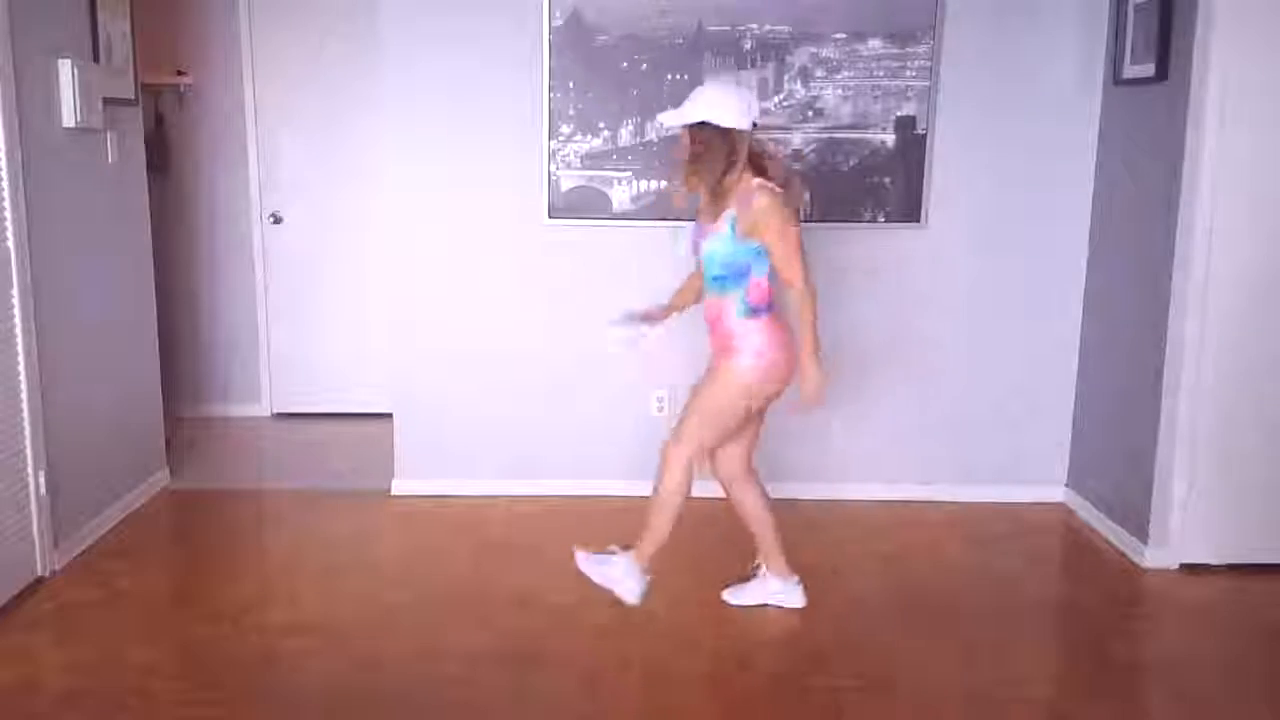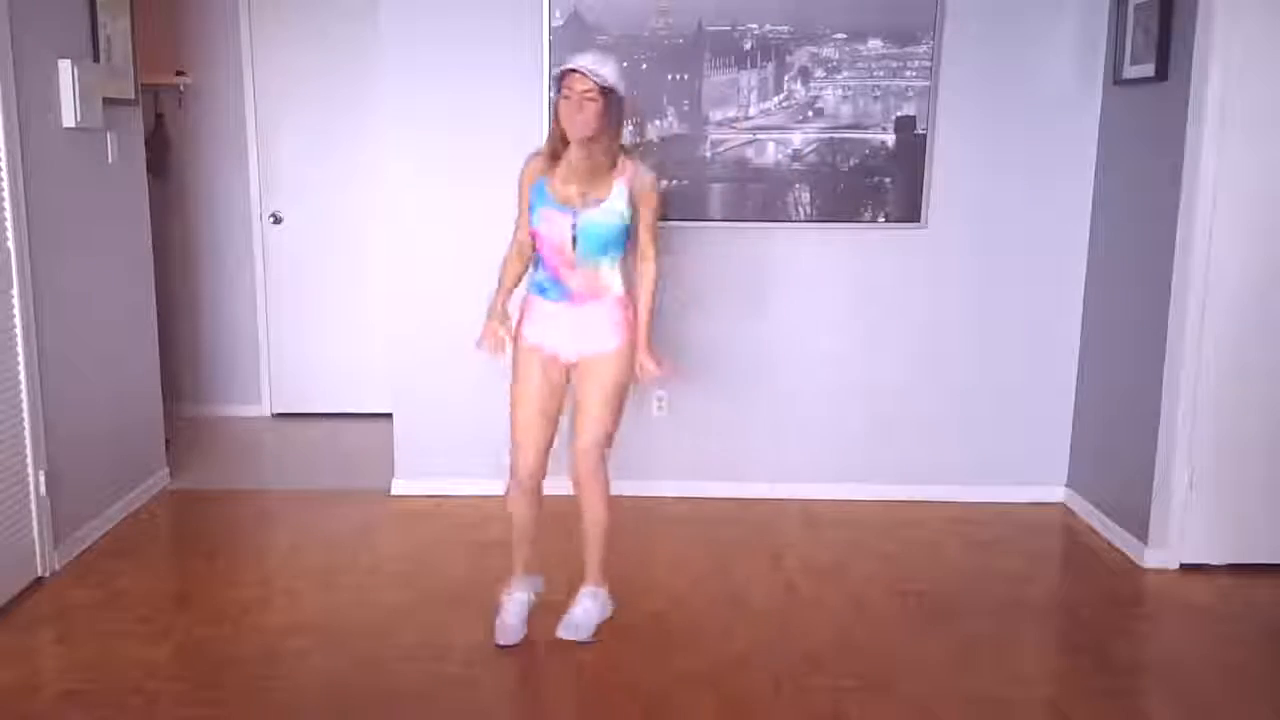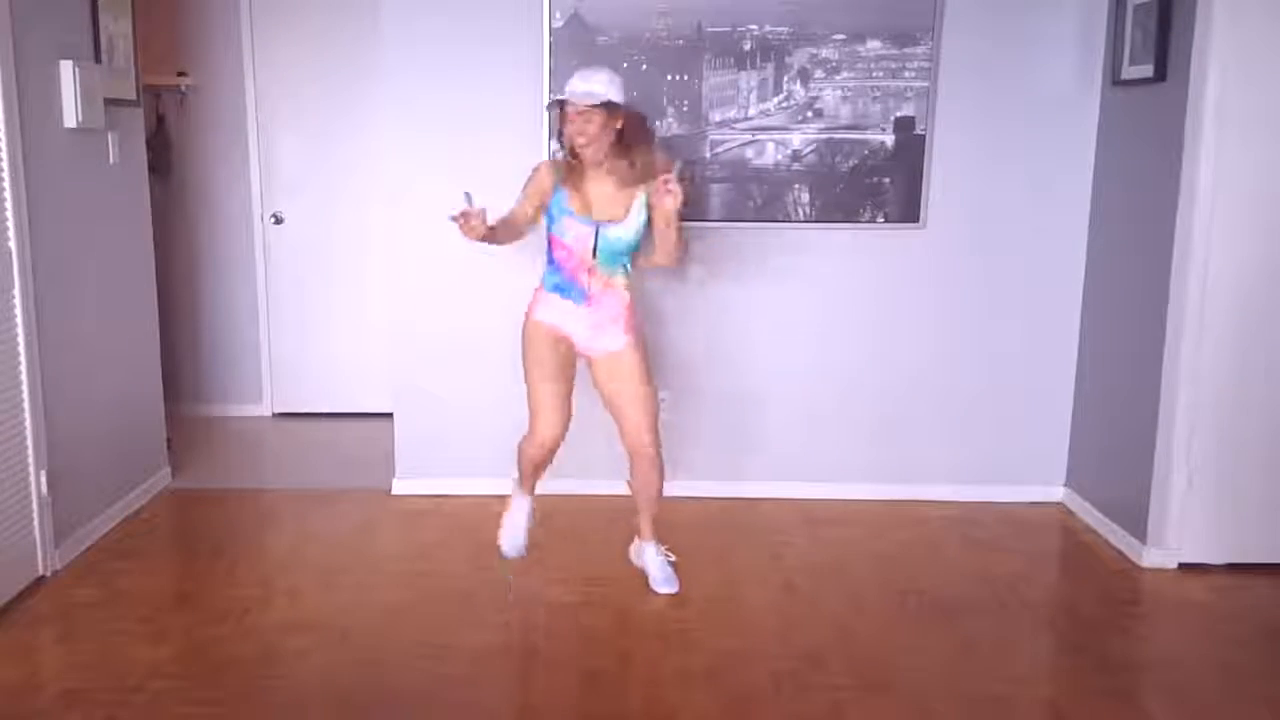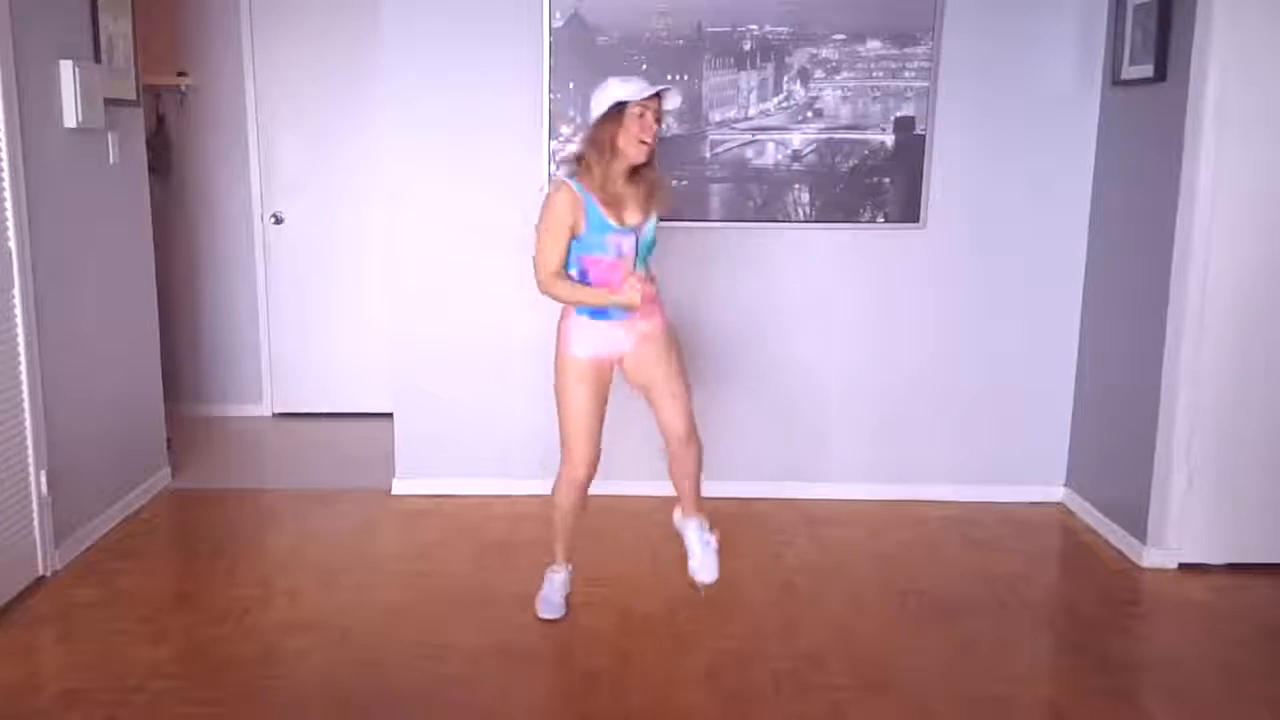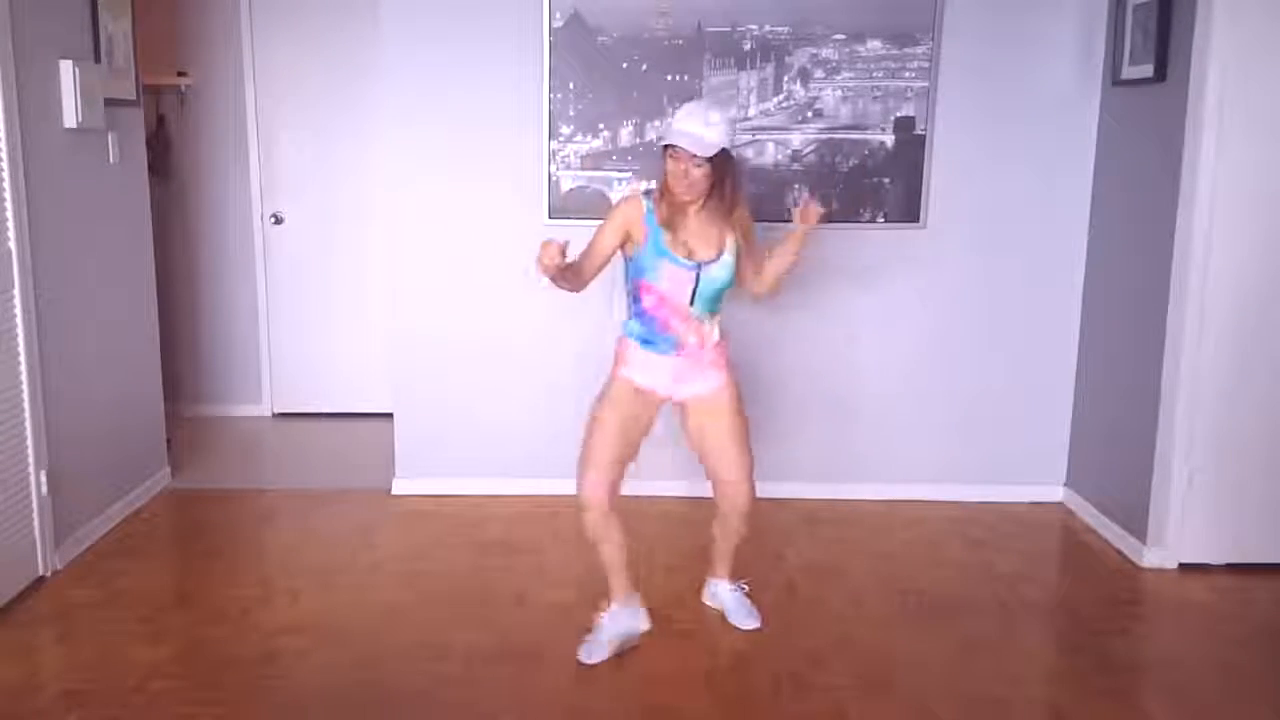
dt=1s
person 1, frame 1
left shoulder: (761, 200)
right shoulder: (717, 199)
left elbow: (798, 282)
left wrist: (810, 357)
right wrist: (663, 310)
left hip: (755, 355)
right hip: (740, 353)
left knee: (677, 458)
right knee: (732, 467)
left ankle: (634, 569)
right ankle: (781, 577)
person 1, frame 2
left shoulder: (635, 179)
right shoulder: (536, 169)
left elbow: (645, 260)
left wrist: (644, 341)
right wrist: (496, 309)
left hip: (603, 331)
right hip: (540, 326)
left knee: (587, 466)
right knee: (525, 463)
left ankle: (593, 591)
right ankle: (521, 582)
person 1, frame 3
left shoulder: (647, 181)
right shoulder: (552, 175)
left elbow: (665, 258)
right elbow: (517, 225)
left wrist: (670, 215)
right wrist: (482, 231)
left hip: (611, 324)
right hip: (551, 316)
left knee: (644, 445)
right knee: (550, 428)
left ankle: (647, 545)
right ankle: (520, 495)
person 1, frame 4
left shoulder: (643, 185)
right shoulder: (569, 194)
right elbow: (547, 278)
right wrist: (612, 296)
left hip: (644, 324)
right hip: (587, 334)
left knee: (681, 430)
right knee: (577, 467)
left ankle: (691, 516)
right ankle: (559, 569)
person 1, frame 5
left shoulder: (730, 221)
right shoulder: (635, 213)
left elbow: (757, 284)
right elbow: (579, 276)
left wrist: (798, 235)
right wrist: (554, 267)
left hip: (704, 373)
right hip: (638, 372)
left knee: (738, 496)
right knee: (594, 491)
left ankle: (719, 583)
right ankle: (622, 608)
